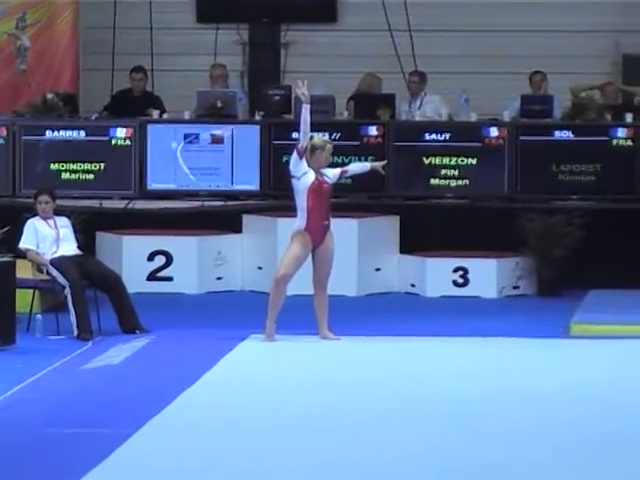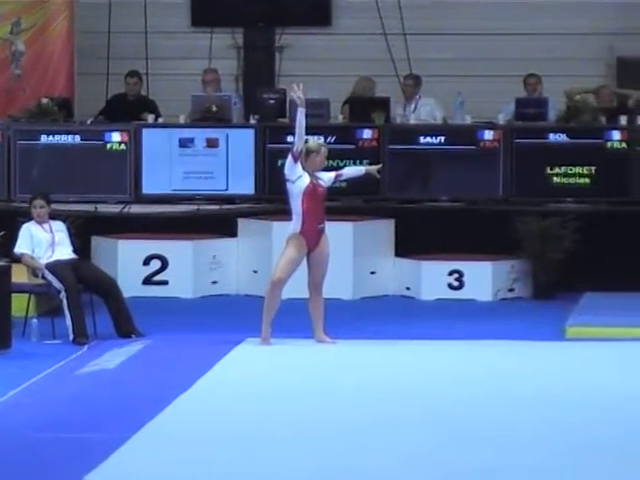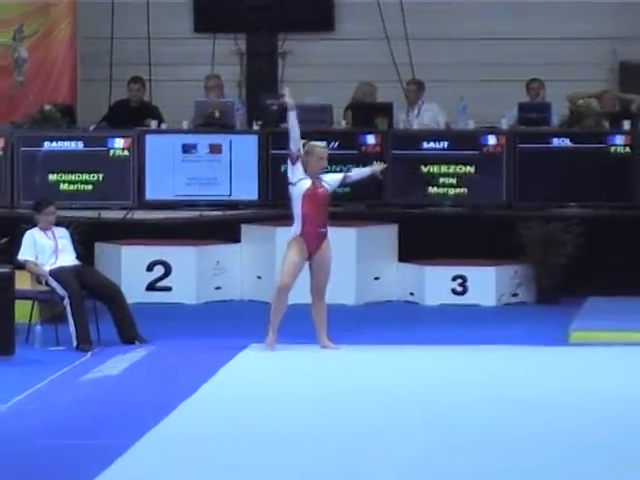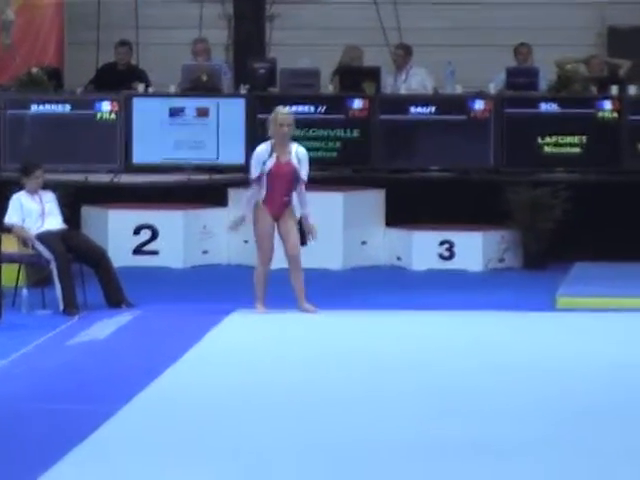
dt=0.5s
person 1, frame 1
left shoulder: (327, 174)
right shoulder: (299, 168)
left elbow: (350, 169)
right elbow: (303, 136)
left wrist: (373, 165)
right wrist: (306, 104)
left hip: (325, 234)
right hip: (304, 234)
left knee: (321, 283)
right knee: (281, 276)
left ankle: (324, 330)
right ankle: (270, 327)
person 1, frame 2
left shoulder: (321, 178)
right shoulder: (294, 171)
left elbow: (343, 173)
right elbow: (299, 140)
left wrist: (367, 169)
right wrist: (301, 108)
left hip: (319, 237)
right hip: (299, 237)
left knee: (316, 286)
right knee: (277, 280)
left ankle: (319, 333)
right ankle: (265, 330)
person 1, frame 3
left shoulder: (326, 180)
right shoulder: (296, 175)
left elbow: (350, 174)
right elbow: (294, 143)
left wrist: (372, 169)
right wrist: (292, 110)
left hip: (321, 242)
right hip: (299, 241)
left knee: (319, 292)
right knee: (283, 285)
left ankle: (322, 338)
right ankle: (272, 334)
person 1, frame 4
left shoulder: (300, 152)
right shoulder: (262, 150)
left elbow: (301, 186)
right elbow: (255, 183)
left wrist: (306, 218)
right wrist: (245, 213)
left hip: (286, 208)
right hip: (264, 207)
left knee: (294, 255)
right knee: (264, 257)
left ankle: (302, 300)
right ankle: (259, 301)
person 2, frame 1
left shoulder: (64, 221)
right shoulder: (32, 224)
right elbow: (30, 254)
left wrist: (80, 255)
right wrist: (48, 264)
left hip: (78, 257)
right hip: (56, 260)
left knee: (113, 279)
right knee: (75, 282)
left ankle: (130, 324)
right ankle: (83, 330)
person 2, frame 2
left shoulder: (60, 225)
right shoulder: (27, 228)
right elbow: (25, 258)
right wrist: (42, 268)
left hip: (73, 260)
right hip: (51, 264)
left knee: (108, 283)
right knee: (70, 285)
left ankle: (126, 328)
right ankle: (79, 334)
person 2, frame 3
left shoulder: (63, 231)
right shoulder: (31, 235)
right elbow: (29, 264)
left wrist: (79, 267)
right wrist: (46, 275)
left hip: (77, 267)
right hip: (55, 271)
left knee: (112, 289)
right knee: (74, 292)
left ankle: (130, 334)
right ankle: (82, 341)
person 2, frame 4
left shoulder: (49, 195)
right shoulder: (18, 199)
right elbow: (15, 228)
left wrist: (65, 229)
right wrist: (32, 239)
left hip: (63, 231)
right hip: (42, 235)
left knee: (98, 253)
right knee: (60, 255)
left ankle: (116, 298)
right ankle: (69, 304)
